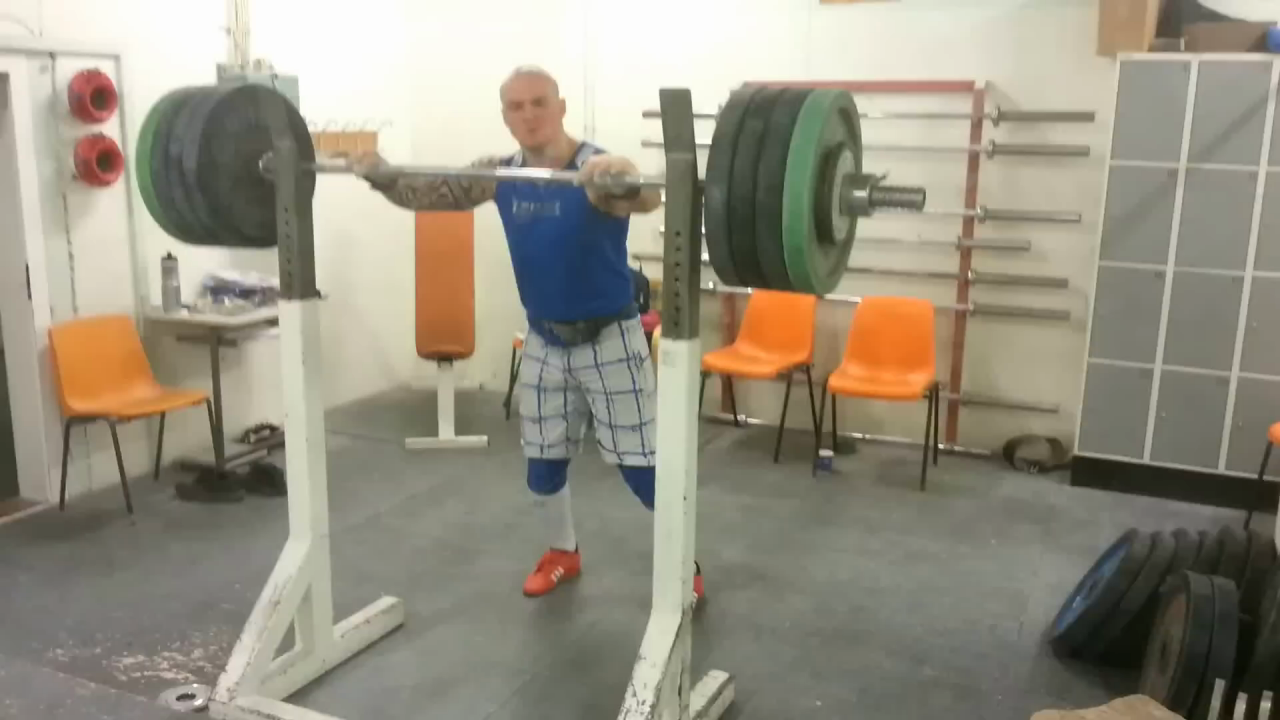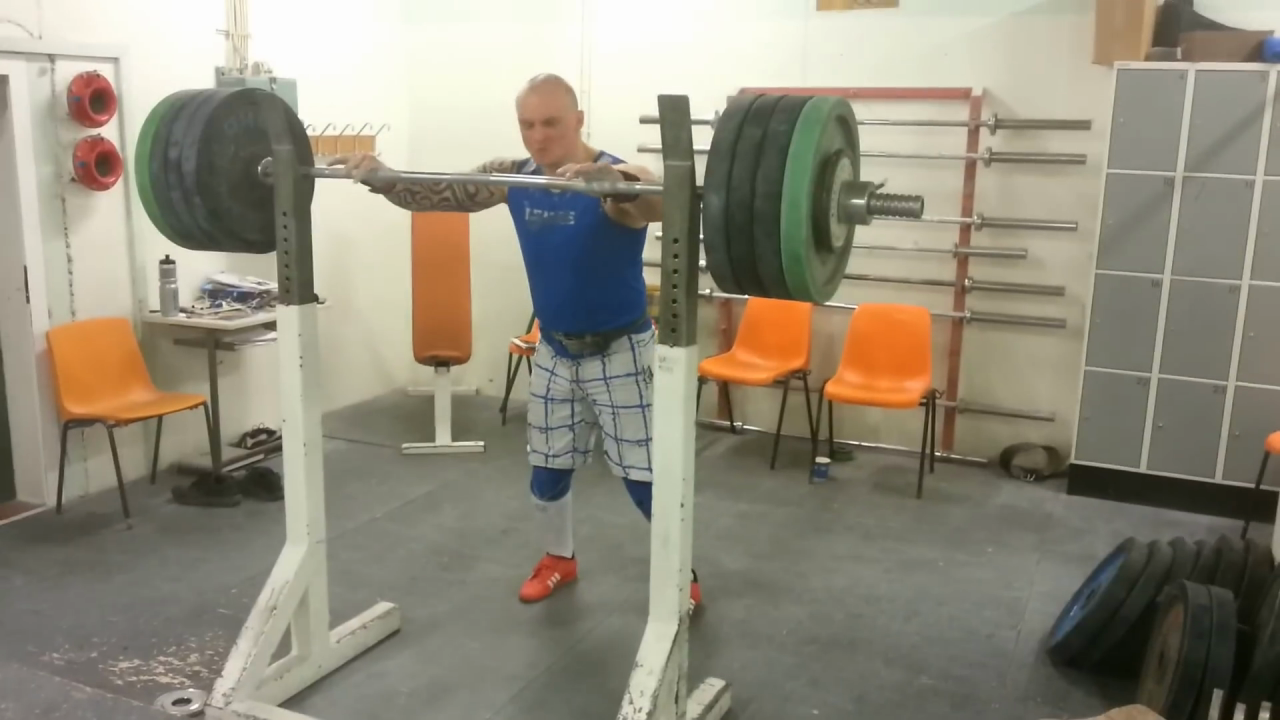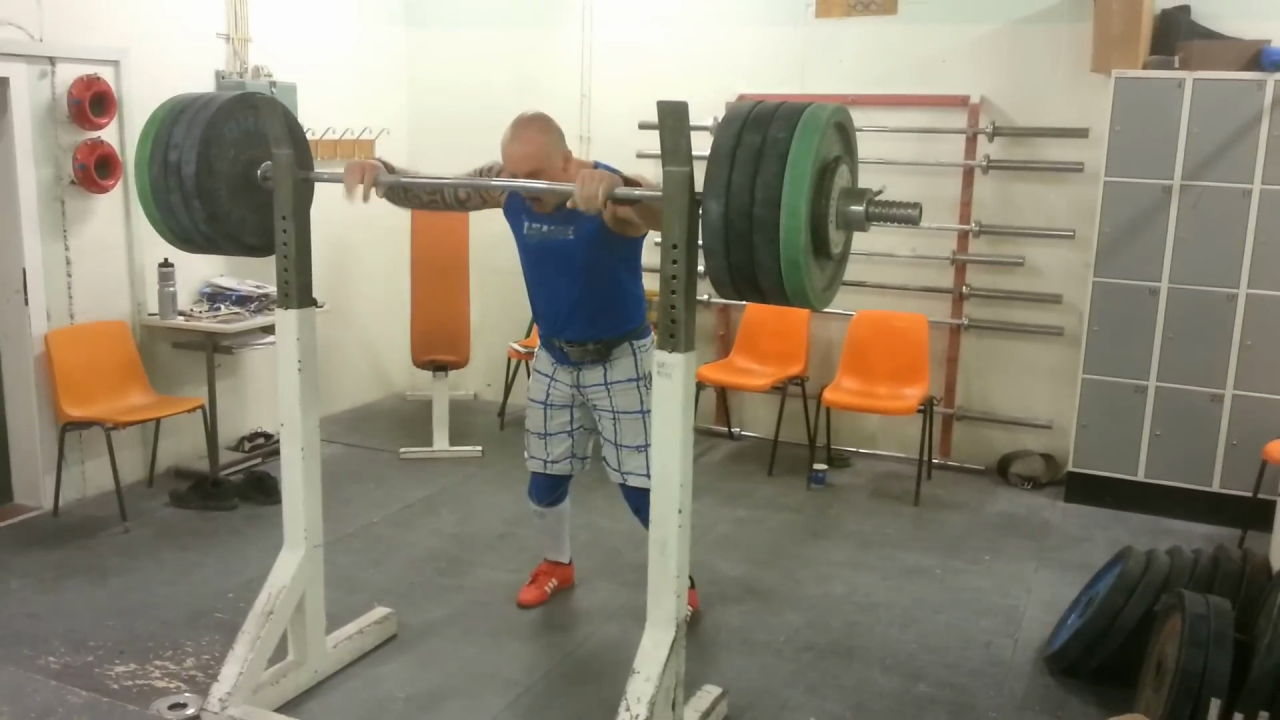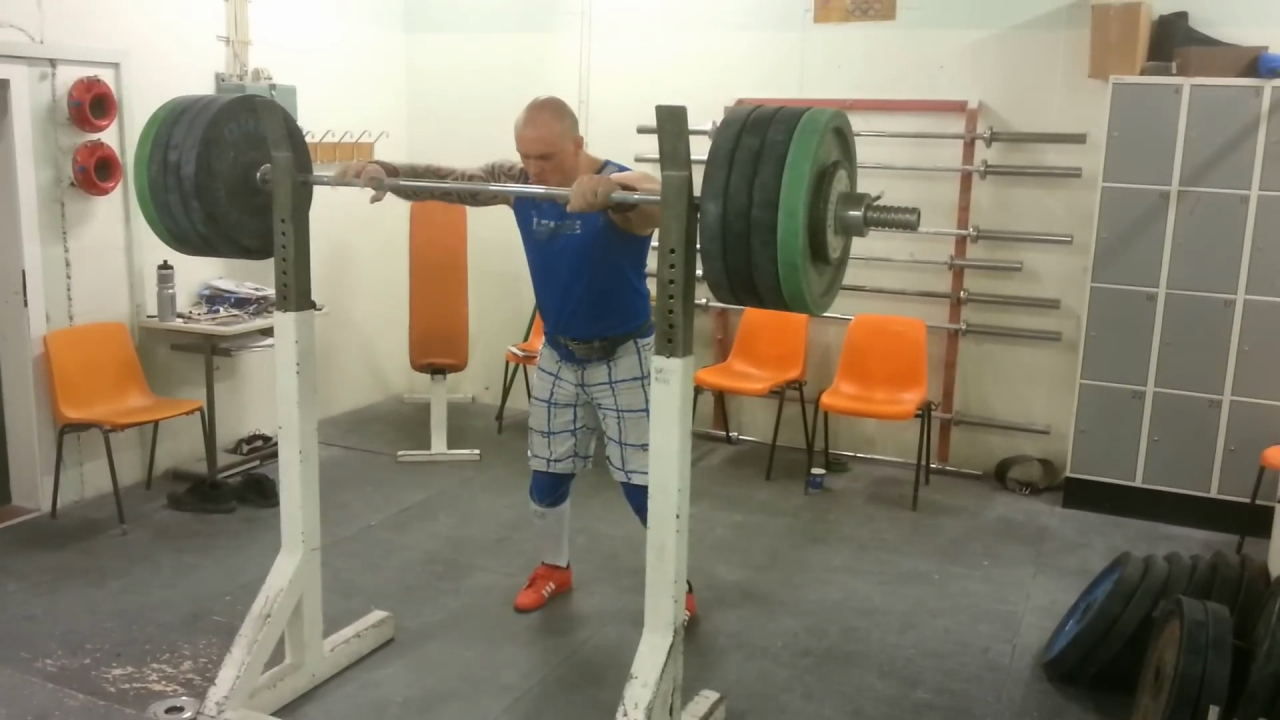
dt=0.5s
person 1, frame 1
left shoulder: (598, 170)
right shoulder: (498, 174)
left elbow: (645, 197)
right elbow: (429, 193)
left wrist: (621, 178)
right wrist: (380, 176)
left hip: (609, 339)
right hip: (544, 340)
left knee: (641, 466)
right knee: (543, 463)
right ankle: (562, 553)
person 1, frame 2
left shoulder: (617, 177)
right shoulder: (512, 178)
left elbow: (659, 203)
right elbow: (437, 193)
left wrist: (611, 180)
right wrist: (380, 178)
left hip: (620, 352)
right hip: (554, 349)
left knee: (645, 478)
right knee: (547, 471)
left ankle: (682, 577)
right ankle: (558, 559)
person 1, frame 3
left shoulder: (613, 194)
right shoulder: (508, 186)
left elbow: (663, 209)
right elbow: (430, 192)
left wrist: (614, 185)
right wrist: (381, 170)
left hip: (621, 358)
right hip: (554, 356)
left knee: (642, 484)
right knee: (545, 476)
right ankle: (556, 564)
person 1, frame 4
left shoulder: (623, 185)
right shoulder: (515, 181)
left elbow: (663, 208)
right elbow: (441, 181)
left wrist: (612, 195)
right wrist: (383, 172)
left hip: (624, 358)
right hip: (558, 354)
left knee: (645, 485)
right knee: (547, 476)
left ankle: (677, 588)
right ankle: (554, 568)
